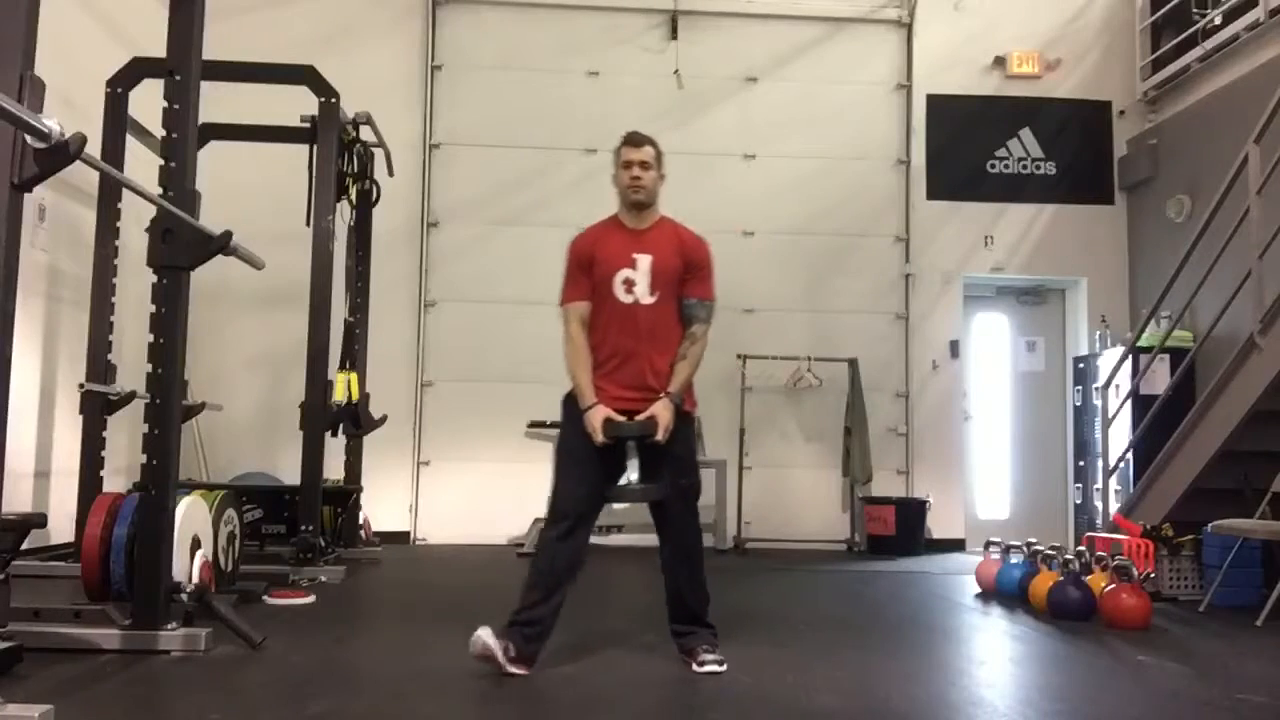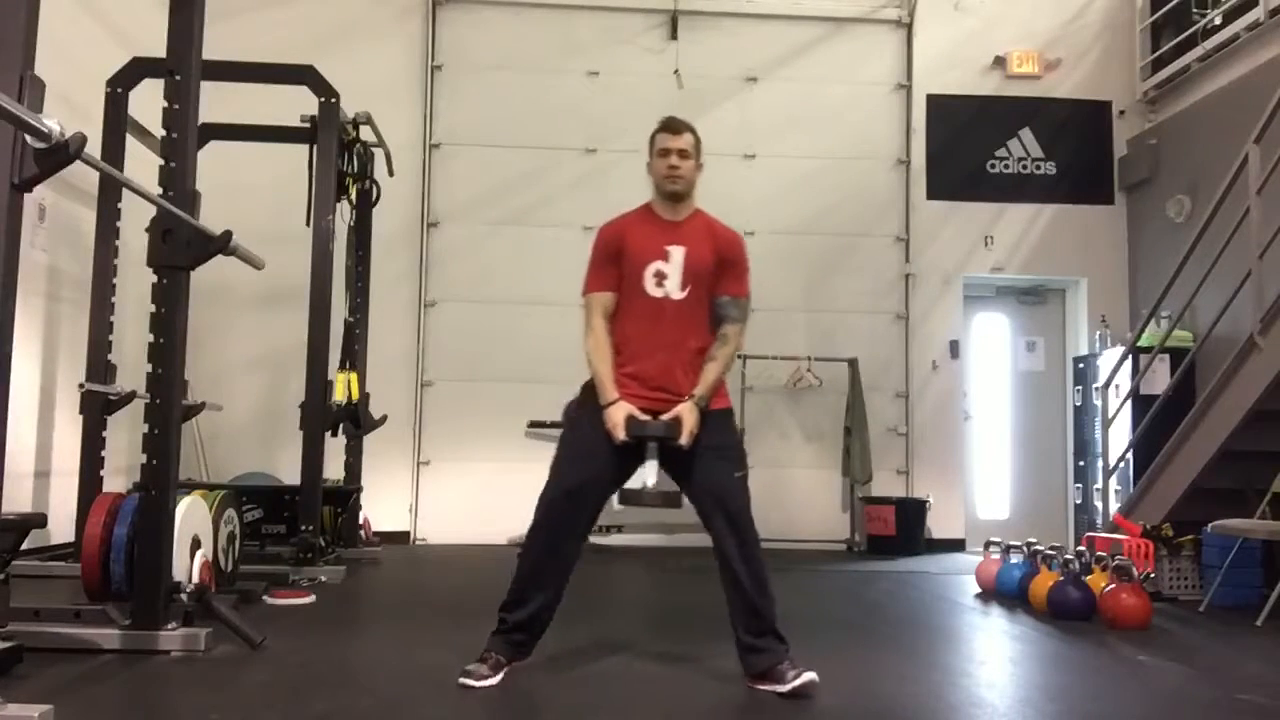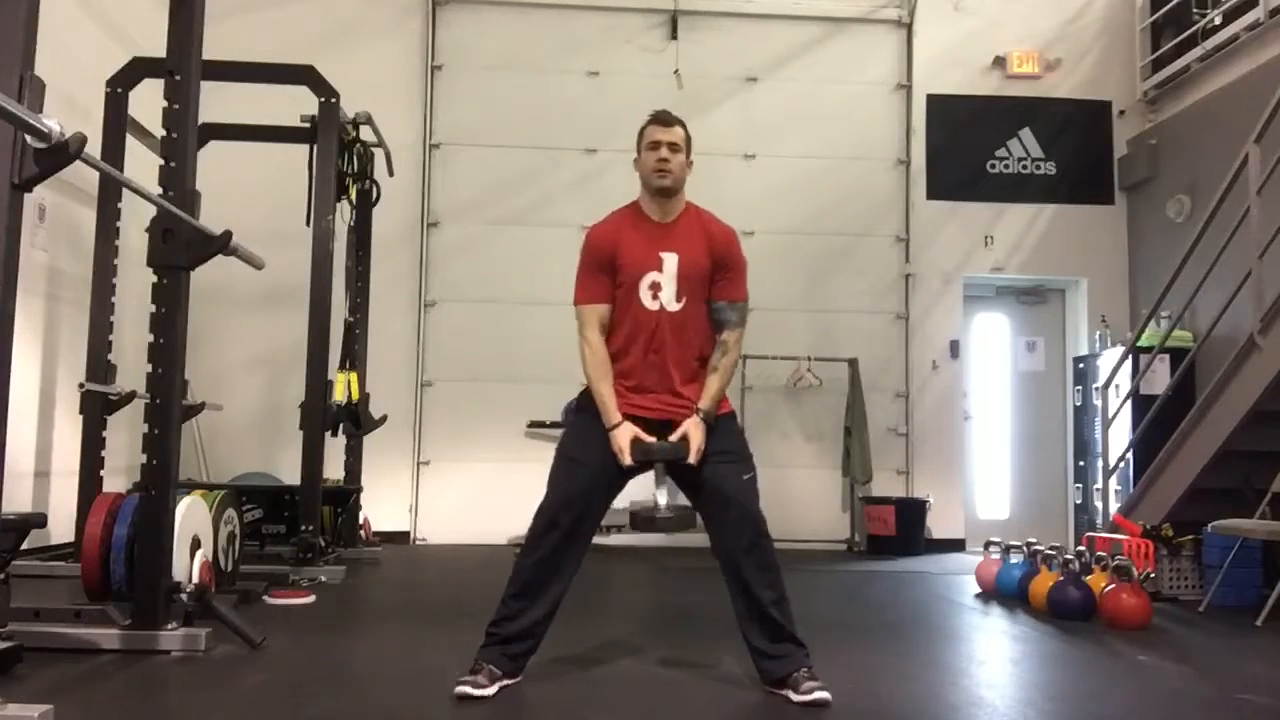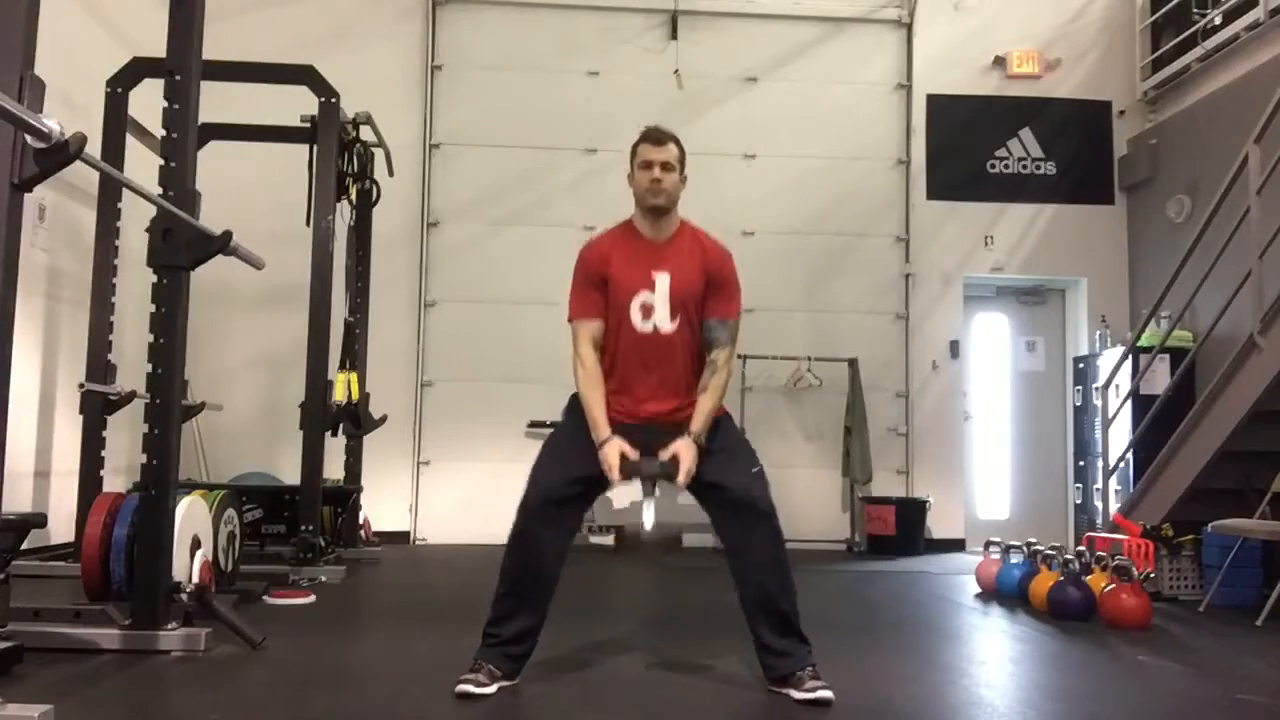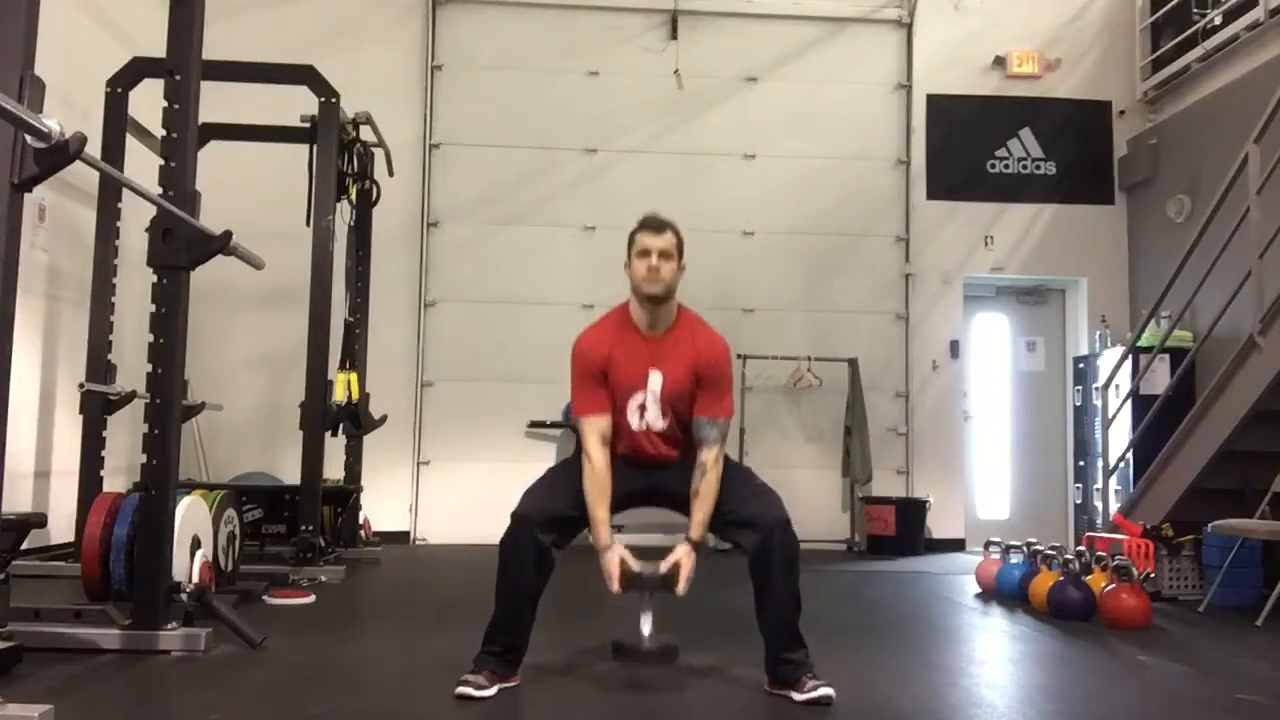
dt=1s
person 1, frame 1
left shoulder: (690, 247)
right shoulder: (587, 245)
left elbow: (697, 331)
right elbow: (576, 329)
left wrist: (669, 399)
right wrist: (589, 404)
left hip: (668, 407)
right hip: (595, 405)
left knee: (680, 525)
right knee: (566, 520)
left ankle: (695, 636)
right ankle: (520, 642)
person 1, frame 2
left shoulder: (724, 242)
right shoulder: (616, 234)
left elbow: (732, 332)
right elbow: (597, 321)
left wrist: (697, 401)
right wrist: (610, 400)
left hip: (698, 406)
right hip: (616, 400)
left knee: (733, 524)
right knee: (559, 513)
left ankle: (765, 658)
right ankle: (506, 645)
person 1, frame 3
left shoulder: (719, 239)
right shoulder: (605, 237)
left elbow: (730, 335)
right elbow: (592, 334)
left wrist: (702, 416)
right wrist: (614, 421)
left hip: (699, 413)
right hip: (614, 411)
left knee: (744, 531)
right knee: (557, 525)
left ankle: (787, 665)
right ankle: (499, 658)
person 1, frame 4
left shoulder: (713, 258)
right shoulder: (598, 254)
left elbow: (719, 355)
right elbow: (586, 351)
left wrist: (694, 438)
right wrist: (603, 438)
left hip: (690, 414)
right hip: (610, 413)
left knee: (754, 511)
right knee: (543, 505)
left ankle: (789, 665)
right ankle: (499, 658)
person 1, frame 5
left shoulder: (708, 346)
right shoulder: (595, 342)
left elbow: (710, 451)
right elbow: (594, 446)
left wrist: (692, 542)
right wrist: (604, 542)
left hip: (684, 466)
right hip: (616, 464)
left knee: (771, 525)
right knee: (530, 522)
left ankle: (789, 668)
right ankle: (498, 662)
